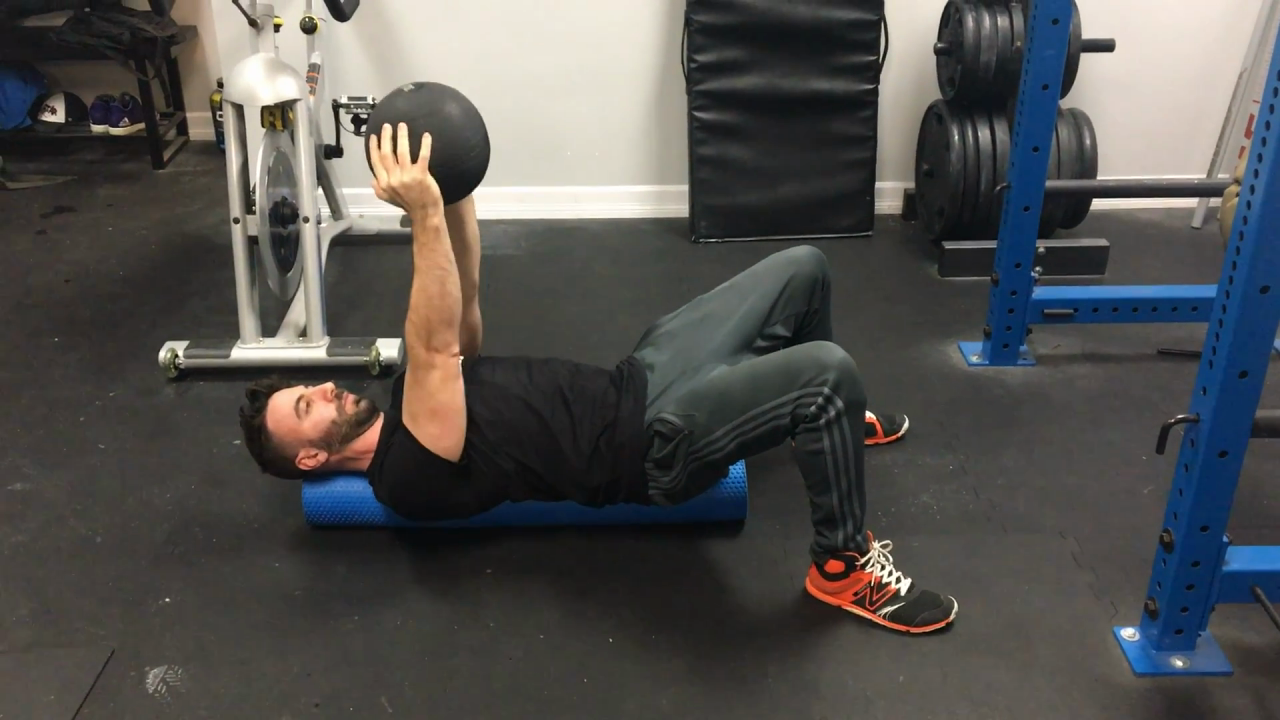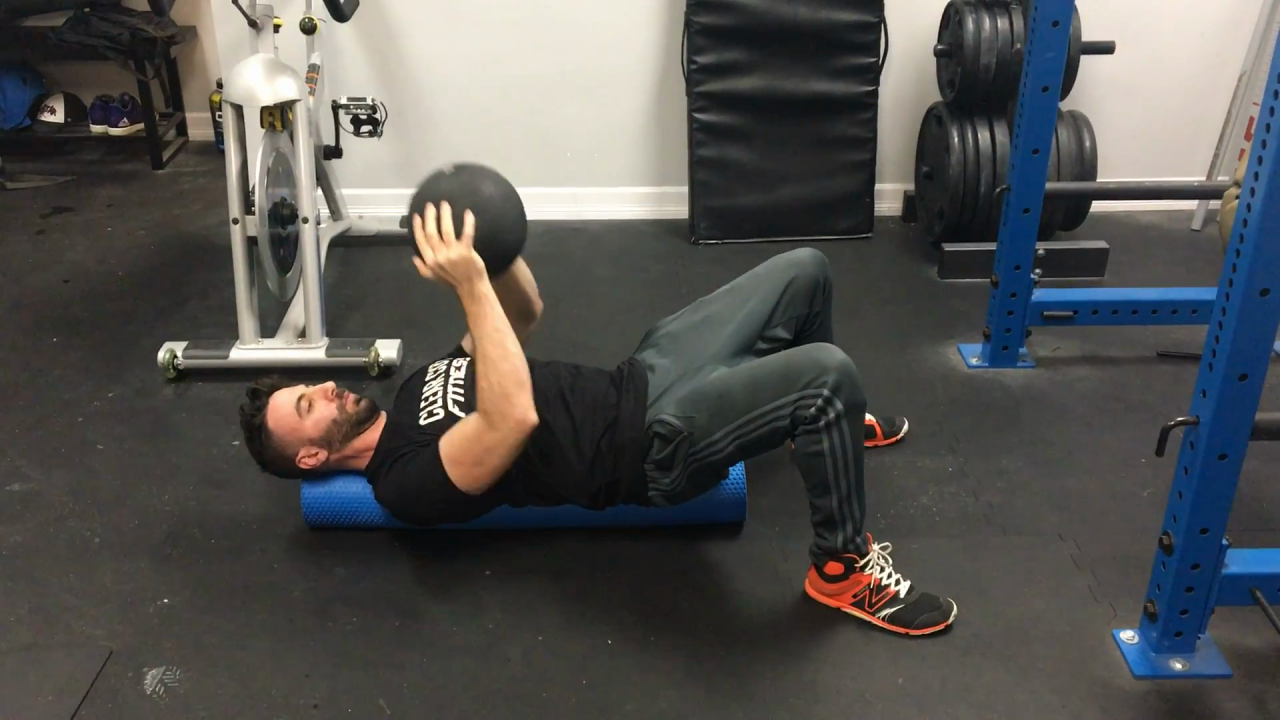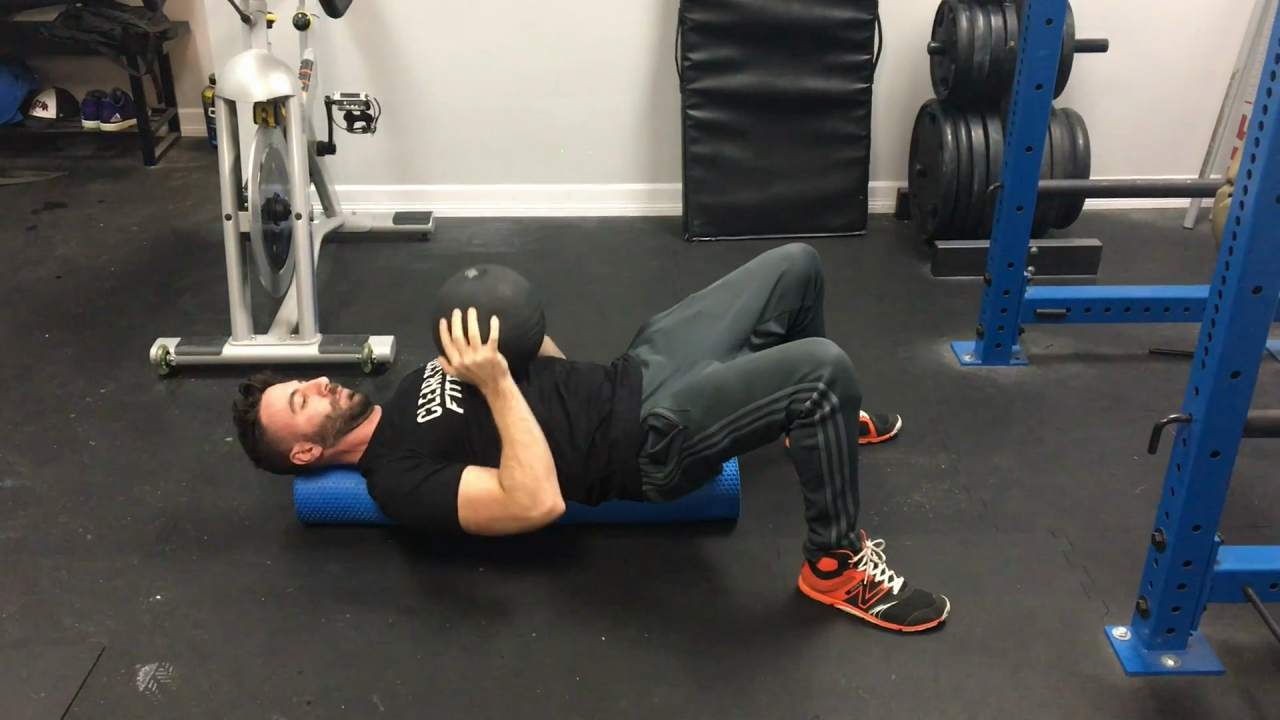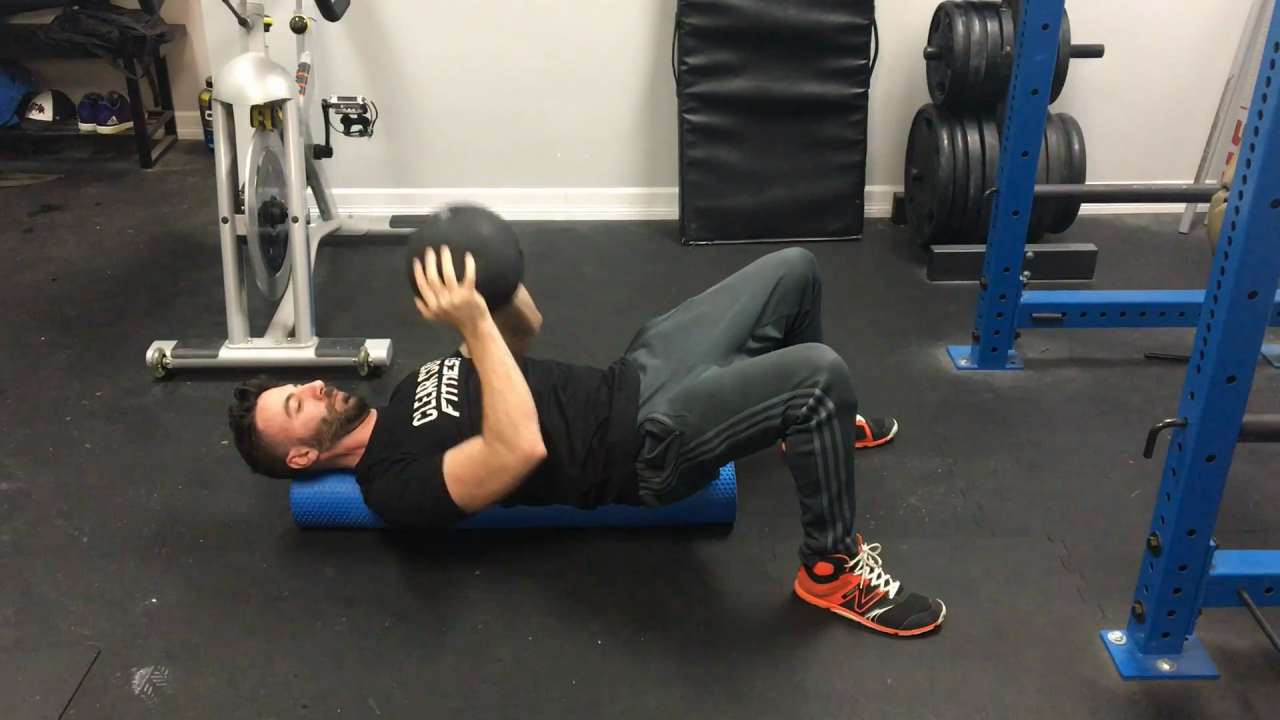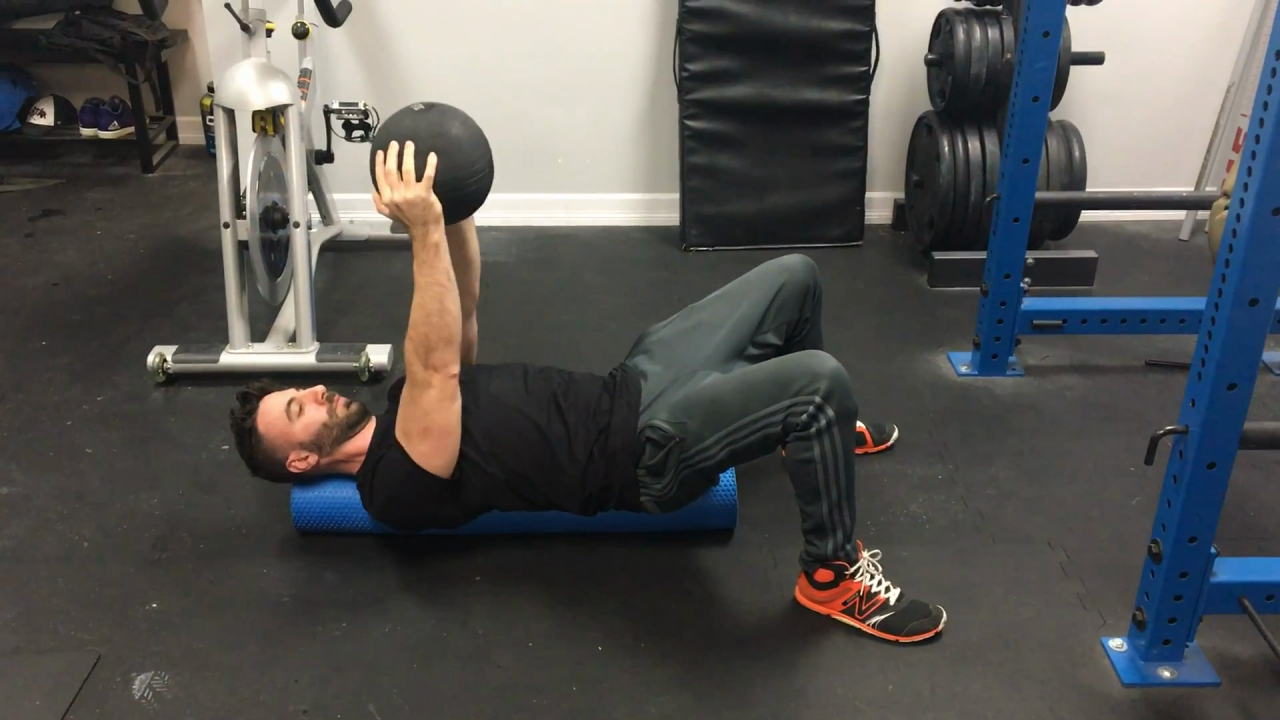
dt=0.5s
person 1, frame 1
left shoulder: (409, 404)
right shoulder: (409, 480)
left elbow: (459, 302)
right elbow: (436, 347)
left wrist: (453, 194)
right wrist: (424, 211)
left hip: (637, 381)
right hip: (652, 446)
left knee: (803, 269)
right knee: (827, 370)
left ankle: (826, 422)
right ankle: (843, 566)
person 1, frame 2
left shoulder: (416, 393)
right shoulder: (407, 484)
left elbow: (525, 314)
right elbow: (518, 421)
right wrist: (469, 283)
left hip: (640, 379)
right hip: (653, 444)
left knee: (805, 270)
right knee: (828, 369)
left ankle: (829, 422)
right ankle: (843, 570)
person 1, frame 3
left shoulder: (412, 395)
right shoulder: (400, 481)
right elbow: (540, 502)
left wrist: (508, 329)
right wrist: (495, 381)
left hip: (633, 374)
right hip: (649, 441)
left knee: (795, 266)
right knee: (823, 366)
left ankle: (817, 422)
right ankle: (837, 565)
person 1, frame 4
left shoulder: (404, 401)
right shoulder: (396, 486)
left elbow: (526, 332)
right elbow: (524, 448)
right wrist: (471, 322)
left hip: (630, 377)
right hip: (643, 448)
left knee: (792, 270)
right knee: (820, 373)
left ankle: (816, 435)
right ankle: (832, 570)
person 1, frame 5
left shoulder: (399, 412)
right shoulder: (398, 489)
left elbow: (457, 313)
right elbow: (436, 367)
left wrist: (450, 212)
right wrist: (424, 228)
left hip: (630, 390)
right hip: (644, 455)
left knee: (794, 277)
right knee: (819, 379)
left ankle: (811, 431)
right ankle: (832, 575)
